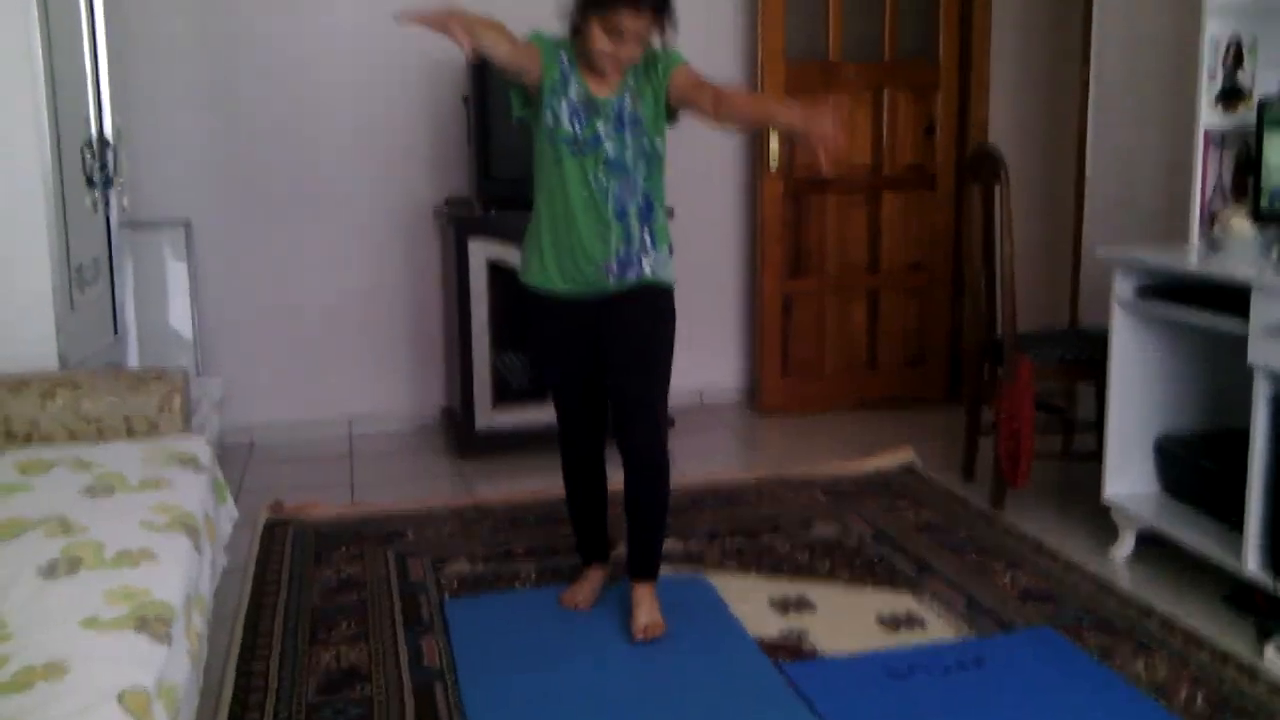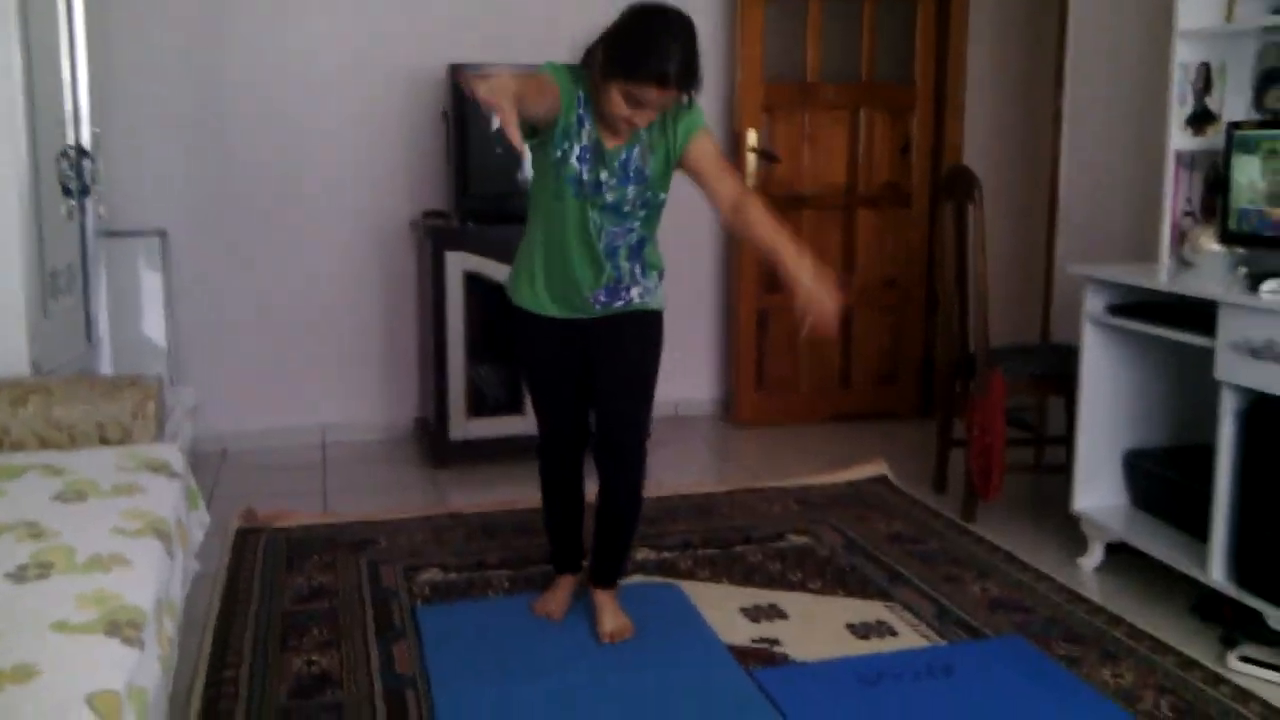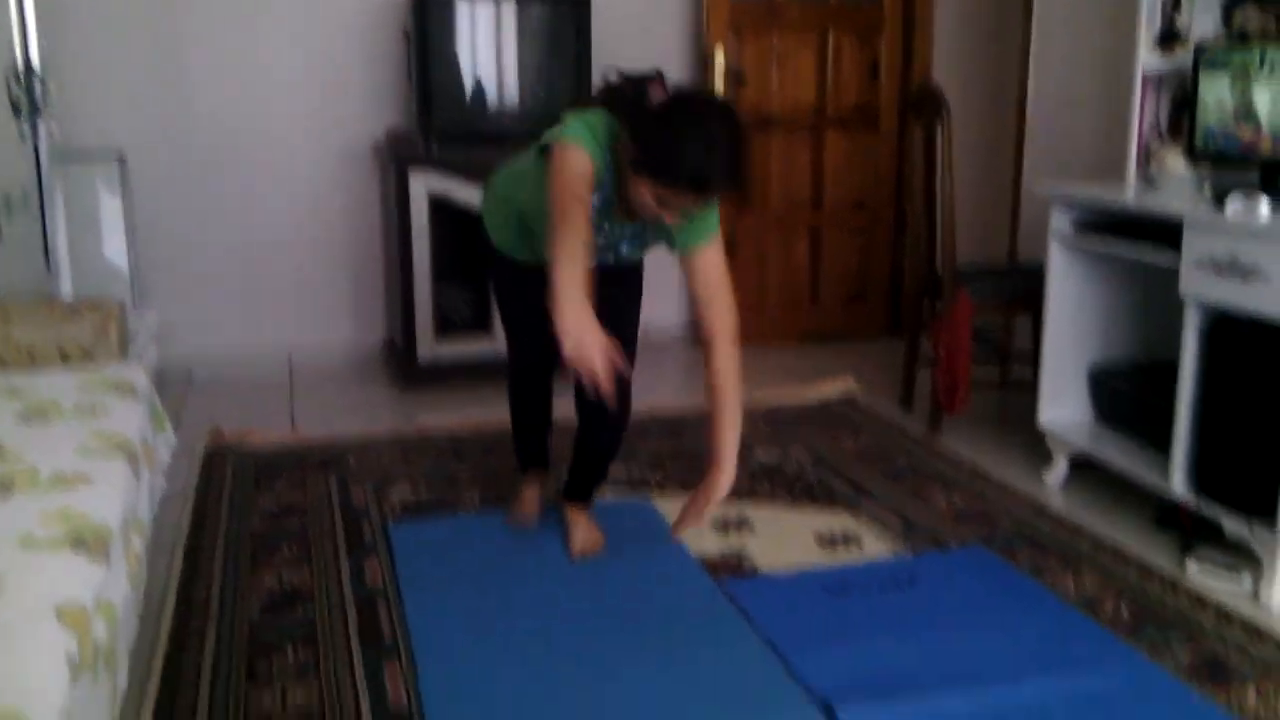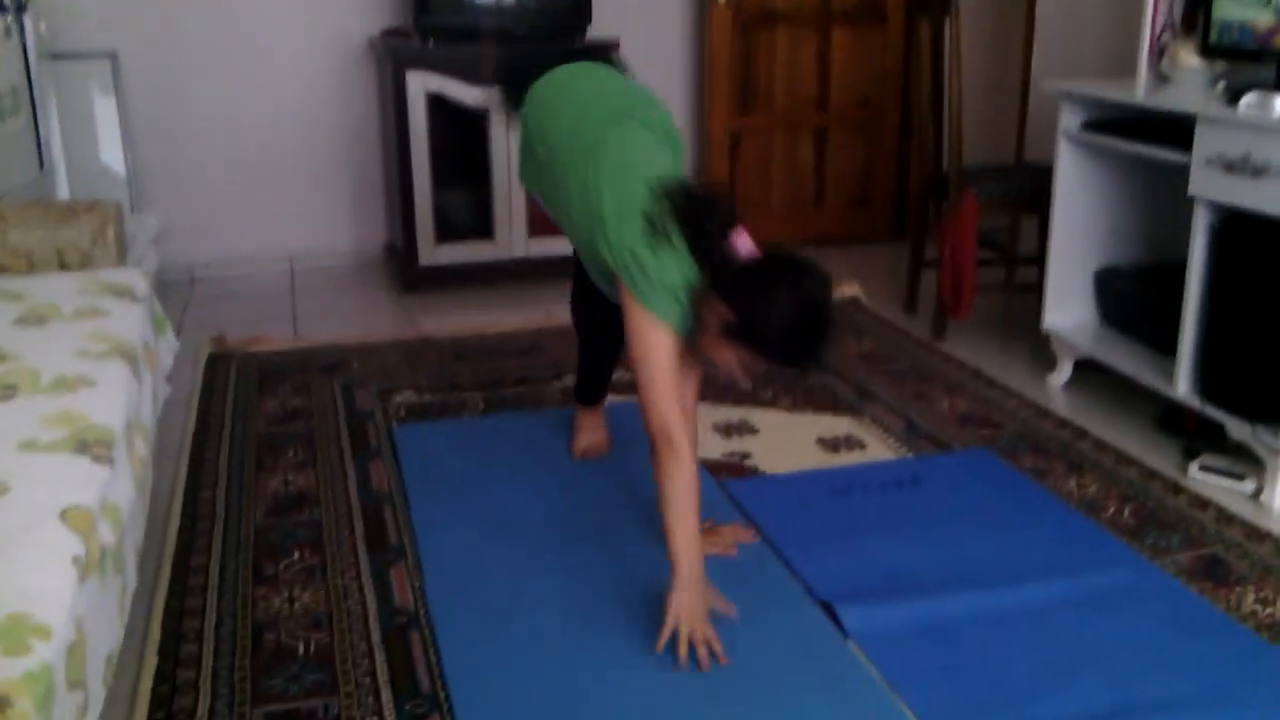
dt=0.2s
person 1, frame 1
left shoulder: (661, 74)
right shoulder: (549, 64)
left elbow: (719, 99)
left wrist: (793, 115)
left hip: (639, 286)
right hip: (559, 287)
left knee: (642, 432)
right knee: (579, 432)
left ankle: (644, 581)
right ankle: (593, 562)
person 1, frame 2
left shoulder: (679, 126)
right shoulder: (561, 92)
left elbow: (734, 198)
right elbow: (525, 91)
left wrist: (797, 264)
right wrist: (500, 92)
left hip: (629, 309)
right hip: (546, 305)
left knee: (623, 451)
right knee: (560, 444)
left ankle: (605, 584)
right ankle: (566, 570)
person 1, frame 3
left shoulder: (690, 201)
right shoulder: (586, 143)
left elbow: (721, 335)
right elbow: (568, 228)
left wrist: (724, 463)
right wrist: (570, 305)
left hip: (609, 258)
right hip: (524, 246)
left knee: (606, 389)
right knee: (533, 367)
left ankle: (578, 503)
right ankle: (532, 474)
person 1, frame 4
left shoulder: (729, 283)
right shoulder: (663, 275)
left elbow: (681, 397)
right elbow: (670, 442)
left wrist: (688, 529)
right wrist: (687, 584)
left knee: (608, 289)
left ankle: (589, 405)
